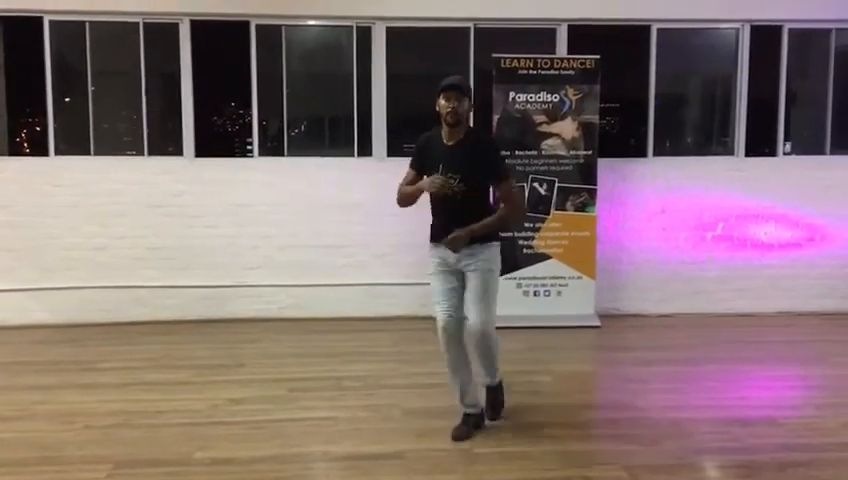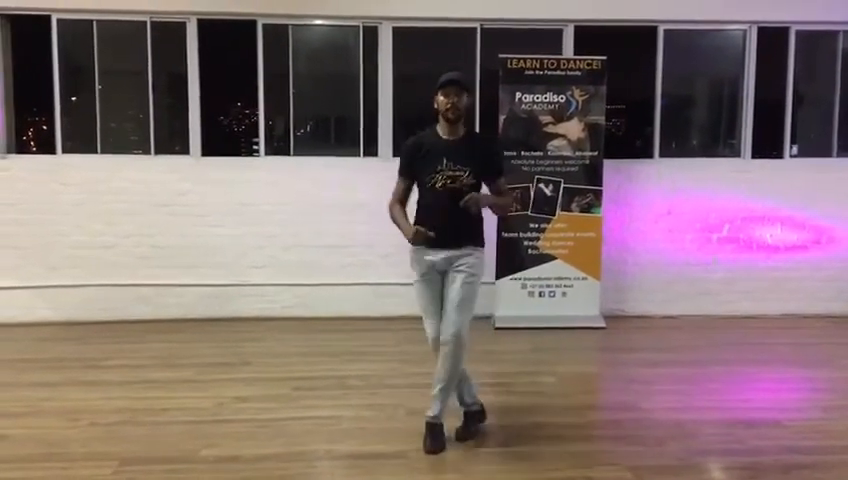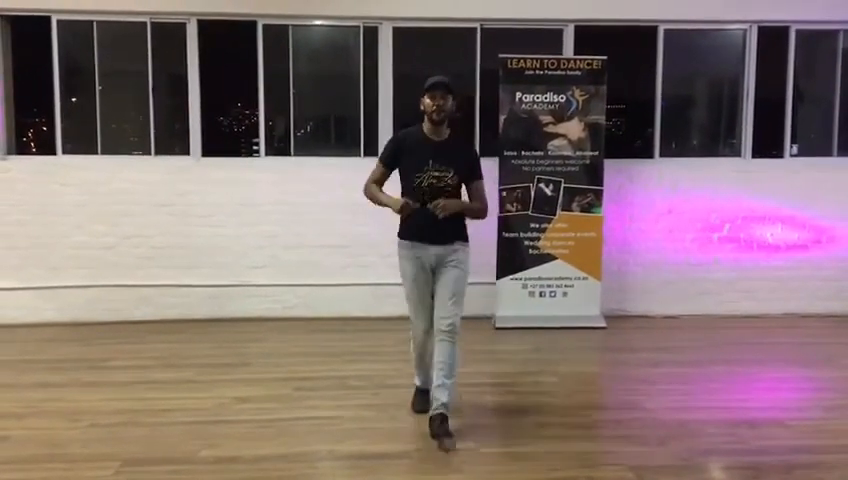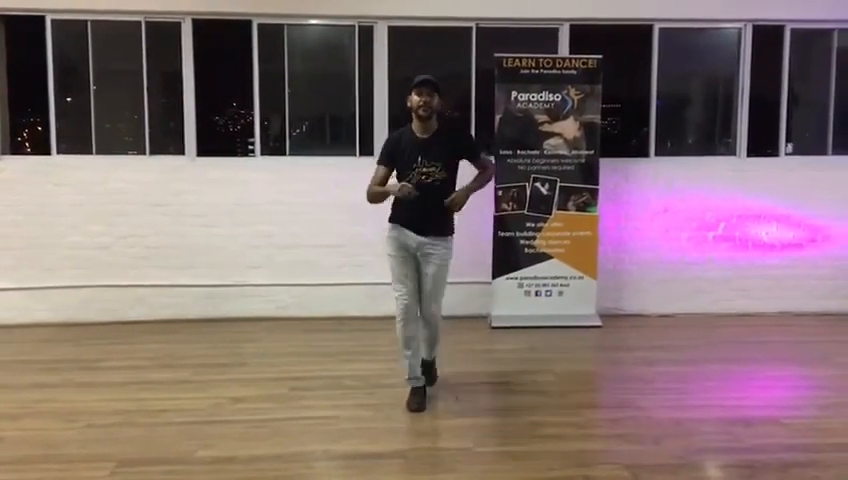
dt=0.4s
person 1, frame 1
left shoulder: (484, 149)
right shoulder: (426, 145)
left elbow: (514, 206)
right elbow: (402, 196)
left wrist: (470, 232)
right wrist: (423, 186)
left hip: (481, 249)
right hip: (442, 250)
left knee: (478, 326)
right knee: (447, 325)
left ankle: (494, 382)
right ankle: (472, 409)
person 1, frame 2
left shoulder: (483, 147)
right shoulder: (417, 145)
left elbow: (506, 201)
right elbow: (396, 201)
left wrist: (487, 200)
right wrist: (406, 228)
left hip: (467, 253)
right hip: (425, 253)
left knee: (454, 335)
right knee: (436, 336)
left ankle: (434, 418)
right ankle: (472, 406)
person 1, frame 3
left shoulder: (465, 151)
right shoulder: (404, 142)
left elbow: (482, 209)
right elbow: (370, 185)
left wrist: (457, 205)
right wrist: (390, 201)
left hip: (454, 249)
right hip: (413, 247)
left knee: (447, 326)
right knee: (421, 327)
left ankle: (440, 412)
right ankle: (423, 385)
person 1, frame 4
left shoulder: (456, 139)
right shoulder: (396, 141)
left elbow: (488, 169)
right elbow: (371, 194)
left wrist: (466, 191)
right wrist: (392, 189)
left hip: (439, 238)
right hip: (401, 234)
left knee: (430, 311)
right knee: (405, 307)
left ankle: (428, 357)
right ankle: (415, 382)
